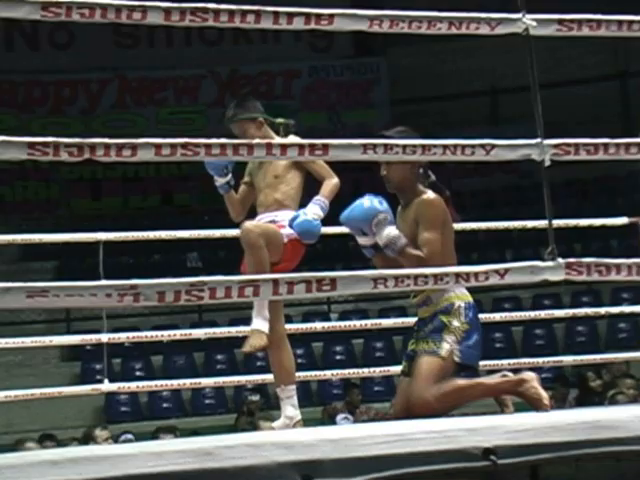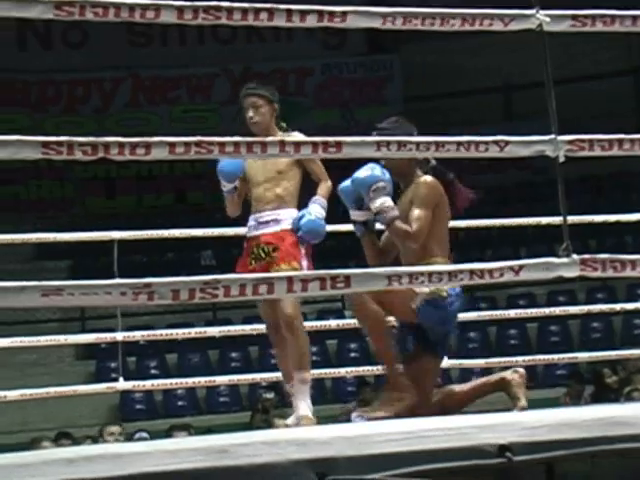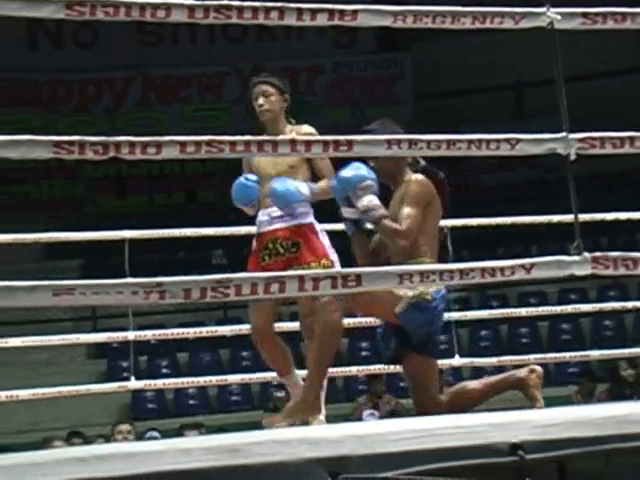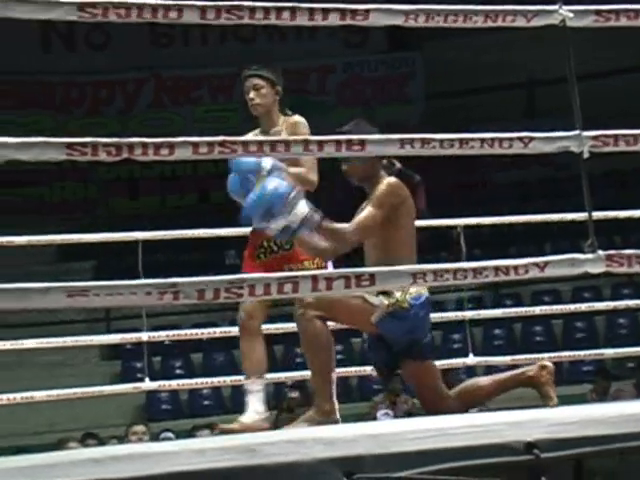
dt=0.3s
person 1, frame 1
right shoulder: (252, 165)
left elbow: (332, 180)
right elbow: (237, 214)
left wrist: (316, 208)
right wrist: (222, 181)
left hip: (288, 230)
right hip: (261, 237)
left knee: (250, 233)
right knee: (276, 328)
left ankle: (259, 322)
right ankle: (290, 412)
person 1, frame 2
left shoulder: (295, 142)
right shoulder: (245, 157)
left elbow: (325, 181)
right elbow: (233, 210)
left wrist: (317, 207)
right wrist: (228, 185)
left hip: (288, 232)
right hip: (255, 240)
left knee: (289, 313)
right knee: (274, 328)
left ankle: (304, 404)
right ankle: (298, 409)
person 1, frame 3
left shoulder: (305, 134)
right shoulder: (252, 151)
left elbow: (331, 182)
left wrist: (306, 189)
right wrist: (245, 200)
left hip: (301, 232)
right hip: (266, 238)
left knee: (315, 324)
right knee: (260, 326)
left ankle: (315, 407)
right ankle: (299, 394)
person 1, frame 4
left shoulder: (295, 124)
right shoulder: (249, 141)
left elbow: (311, 178)
left wrist: (268, 166)
right wrist: (240, 188)
right hip: (261, 235)
left knee: (311, 322)
right knee: (248, 318)
left ankle: (327, 407)
right ankle: (255, 410)
person 2, frame 1
left shoulder: (429, 203)
right shoulder: (406, 208)
left elbow: (429, 263)
left wrist: (389, 240)
right wrist: (372, 244)
left hip: (452, 311)
right hip: (430, 316)
left knee: (423, 402)
right knee: (402, 413)
left ankle: (518, 383)
right ankle: (497, 384)
person 2, frame 2
left shoulder: (427, 186)
right shoulder: (405, 197)
left elbow: (414, 239)
right elbow: (379, 261)
left wrist: (383, 207)
right wrist: (363, 220)
left hip: (437, 293)
right hip: (419, 300)
left knee: (358, 290)
right knee: (425, 402)
left ankle: (398, 384)
person 2, frame 3
left shoulder: (418, 184)
right shoulder: (397, 199)
left elbow: (402, 237)
right elbow: (367, 260)
left wrist: (370, 209)
right wrist: (353, 218)
left hip: (421, 293)
right hip: (415, 300)
right knee: (434, 408)
right ankle: (521, 377)
person 2, frame 4
left shoulder: (390, 188)
right shoulder: (373, 198)
left elbow: (347, 238)
right elbow: (328, 250)
left wrist: (304, 217)
right wrist: (292, 228)
left hip: (400, 302)
right hip: (396, 306)
left knee: (309, 304)
right knee: (444, 405)
right ankle: (529, 375)
